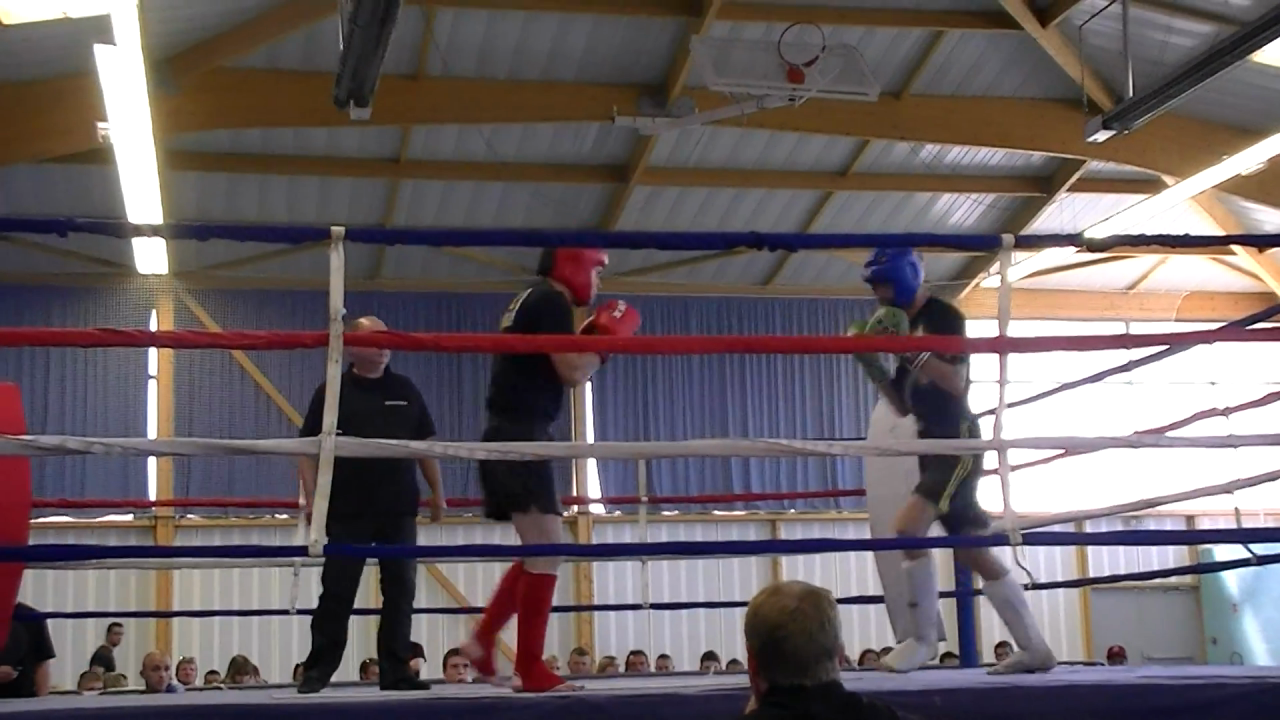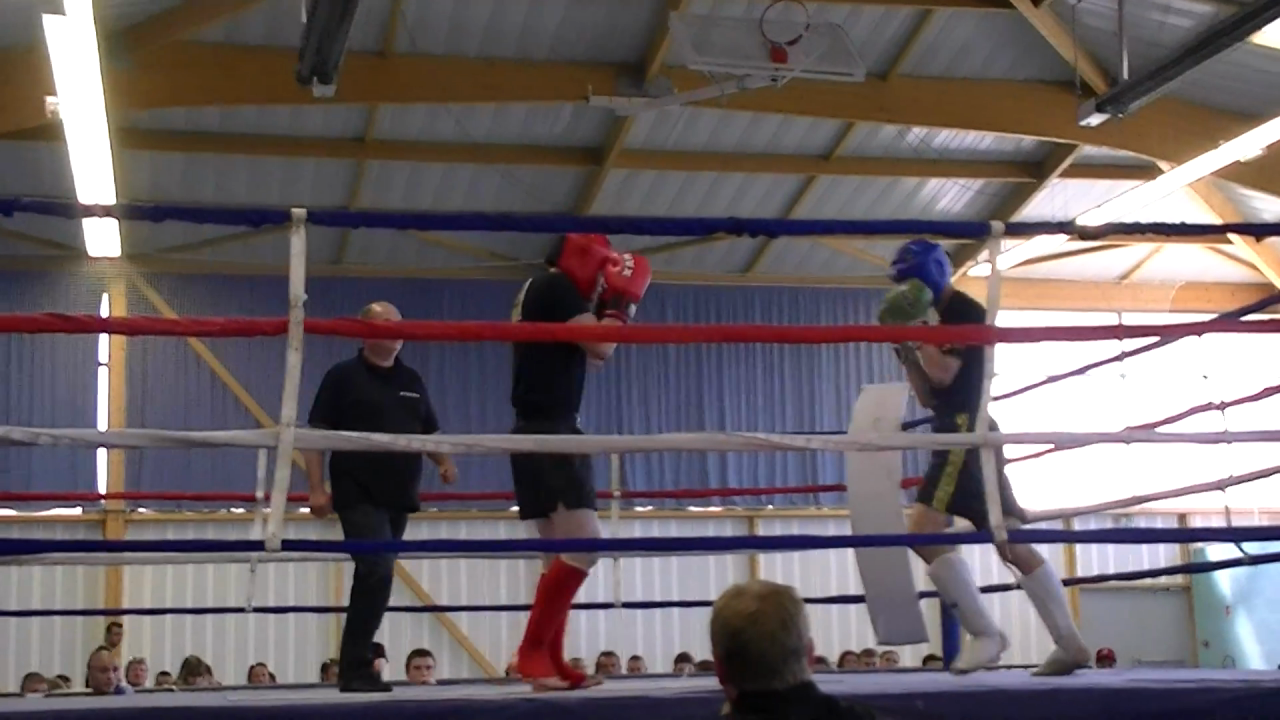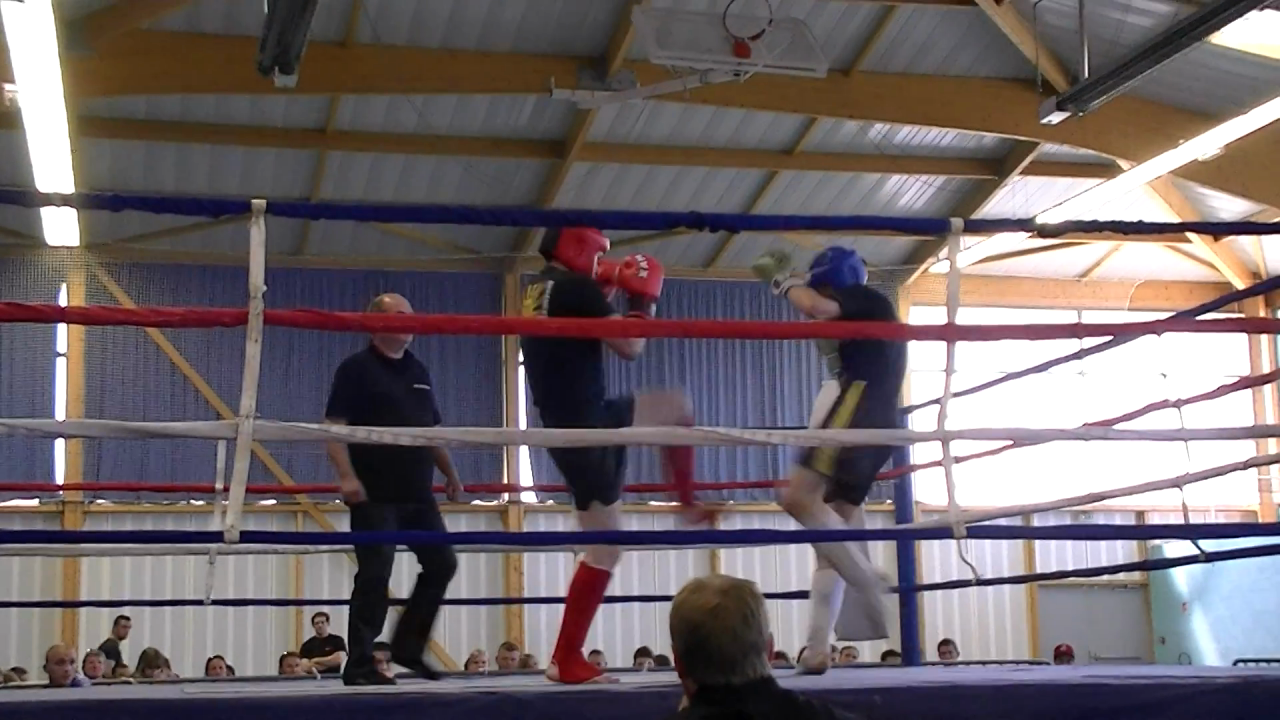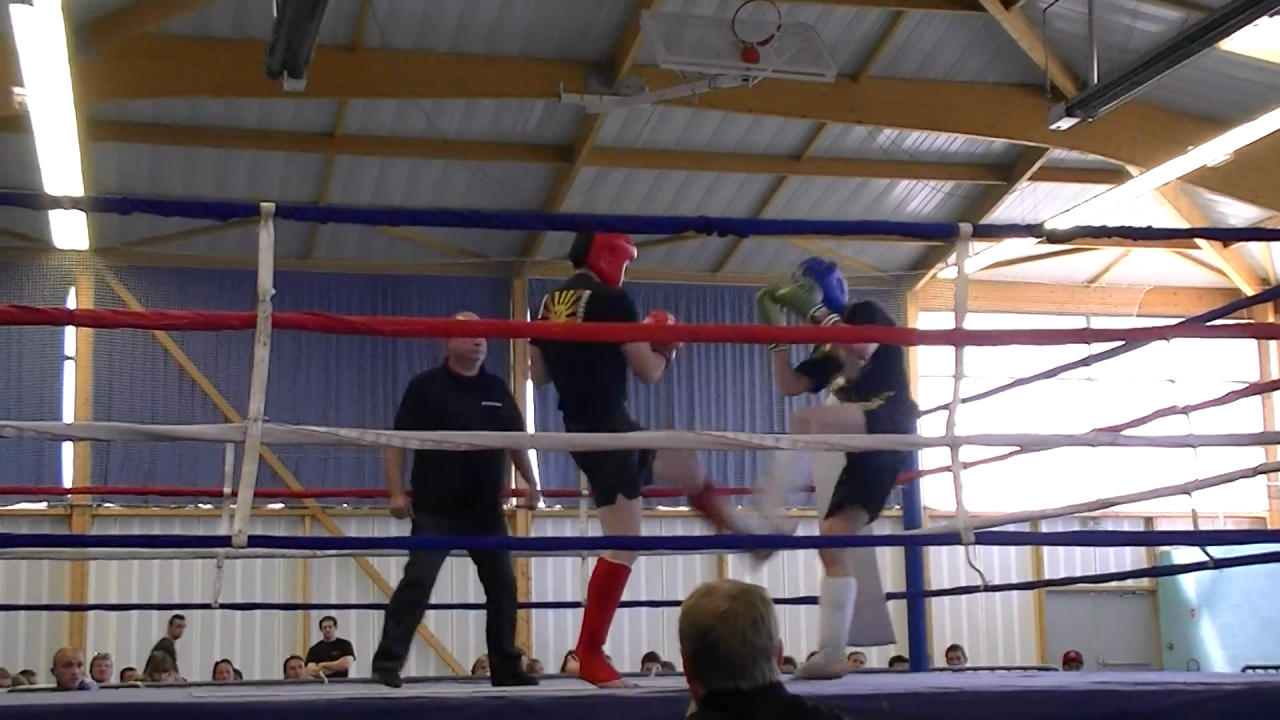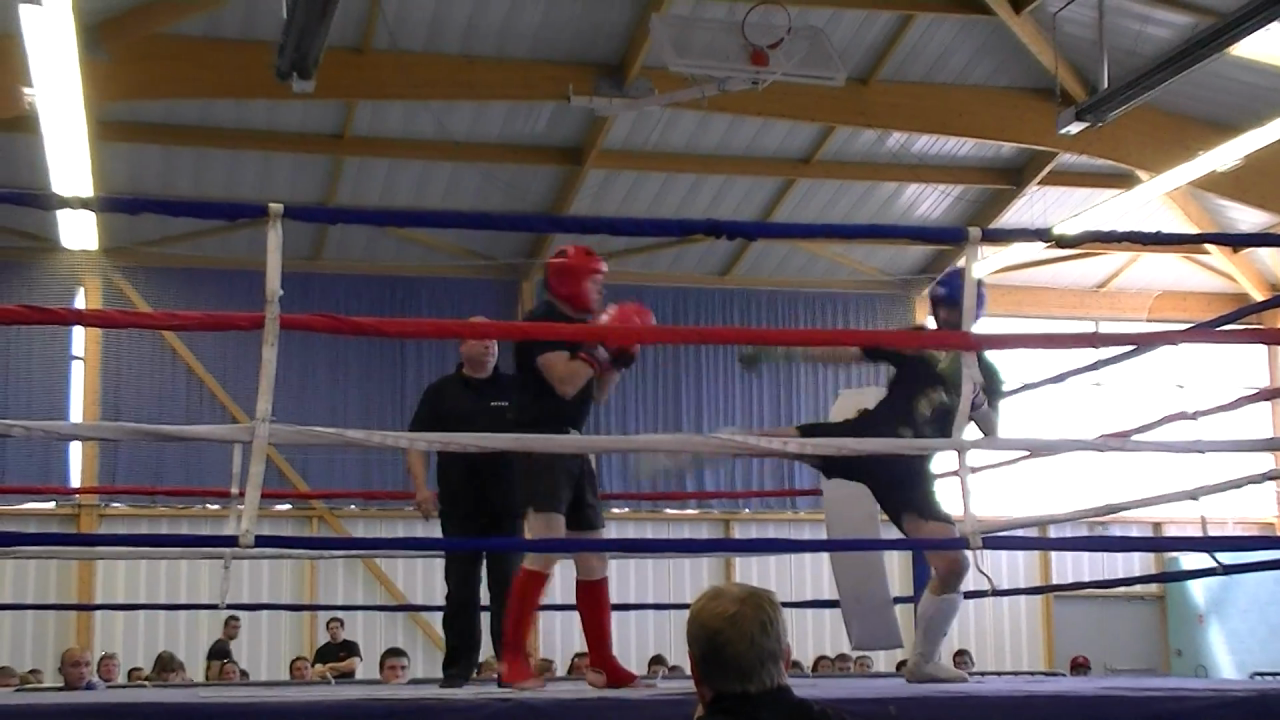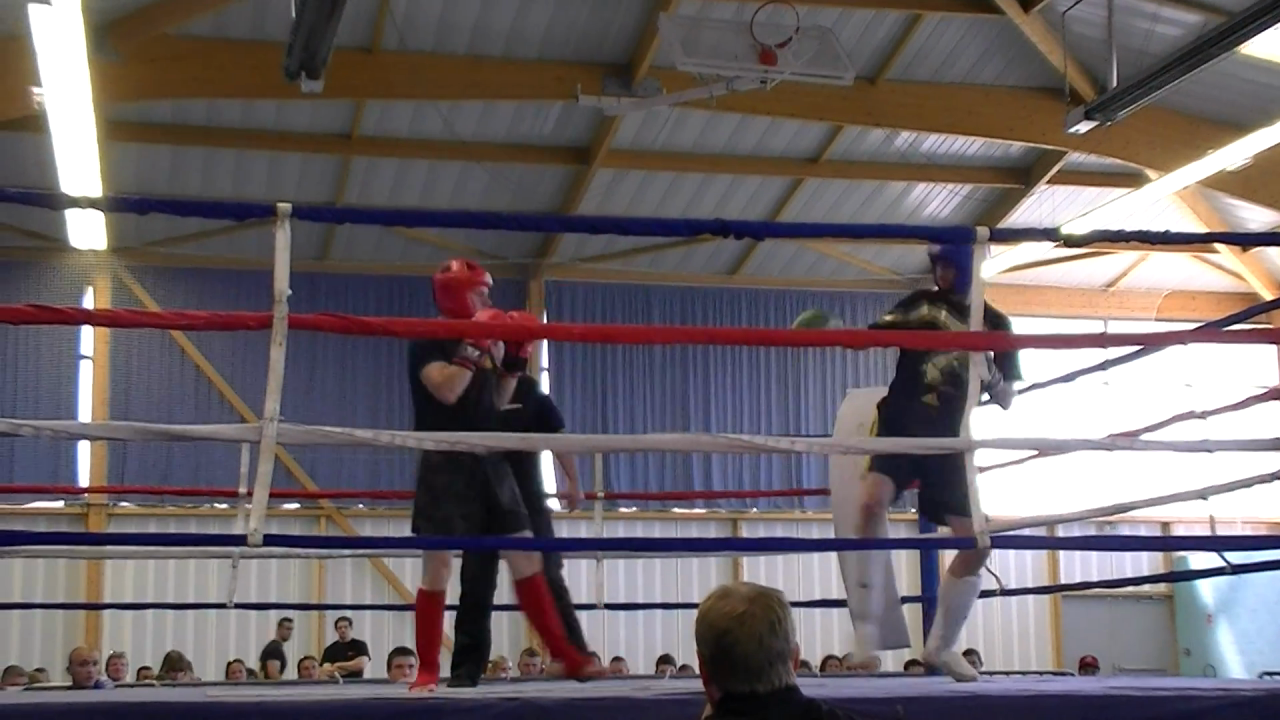
dt=0.4s
person 1, frame 1
left shoulder: (537, 304)
right shoulder: (551, 300)
right elbow: (570, 371)
left wrist: (590, 339)
right wrist: (609, 341)
left hip: (519, 438)
right hip: (519, 437)
left knee: (540, 552)
right knee: (544, 551)
left ankle: (483, 639)
right ankle: (530, 669)
person 1, frame 2
left shoulder: (547, 294)
right shoulder: (554, 286)
left elbow: (584, 355)
right elbow: (601, 348)
left wrist: (610, 306)
right wrist: (623, 300)
left hip: (548, 434)
right hip: (547, 434)
left knee: (563, 552)
right knee: (582, 543)
left ankle: (545, 663)
right ankle: (534, 651)
person 1, frame 3
left shoulder: (538, 292)
right shoulder: (573, 291)
right elbow: (628, 346)
left wrist: (610, 289)
right wrist: (644, 300)
left hip: (592, 418)
right hip: (580, 428)
left knee: (677, 408)
right knee: (603, 548)
left ankle: (689, 504)
right ankle: (567, 659)
person 1, frame 4
left shoulder: (550, 301)
right shoulder: (611, 302)
left elbow: (537, 372)
right elbow: (650, 371)
right wrist: (666, 342)
left hip: (594, 425)
right hip: (604, 427)
left knee: (685, 465)
right knee: (623, 544)
left ankle: (733, 533)
right ankle: (590, 658)
person 1, frame 5
left shoulder: (584, 326)
right shoulder: (540, 322)
left elbow: (598, 392)
right elbow: (567, 383)
left wrist: (623, 349)
right wrist: (602, 341)
left hip: (574, 449)
right hip: (542, 448)
left knee: (592, 561)
right knee: (543, 551)
left ankle: (602, 664)
right ankle: (514, 659)
person 1, frame 6
left shoulder: (489, 334)
right shoulder: (427, 340)
right elbow: (446, 390)
right wrist: (476, 346)
left hip: (488, 462)
right hip: (446, 464)
left knee: (527, 561)
right knee: (437, 572)
left ankle: (565, 653)
right ankle: (428, 669)
person 2, frame 1
left shoulder: (941, 317)
right shoulder: (910, 326)
left elbow: (957, 385)
right elbow: (901, 406)
left wrist: (913, 349)
right wrist: (871, 365)
left hip: (955, 441)
left knee: (908, 528)
right knee: (979, 556)
left ankle: (921, 642)
right ankle: (1034, 649)
person 2, frame 2
left shoulder: (963, 310)
right shoulder: (945, 321)
left elbow: (943, 375)
right elbow: (926, 392)
left wrist: (913, 326)
right wrist: (906, 344)
left hip: (963, 433)
right hip: (967, 436)
left knee: (923, 532)
right knee: (1015, 546)
left ankle: (985, 633)
right ankle: (1070, 646)
person 2, frame 3
left shoulder: (870, 299)
left elbow: (821, 311)
right elbow: (840, 370)
left wrist: (781, 278)
left hip: (861, 406)
right hip: (878, 425)
left knee: (798, 497)
right knee: (830, 530)
left ankle: (867, 581)
right ankle: (818, 647)
person 2, frame 4
left shoulder: (867, 315)
right shoulder: (828, 352)
left elbow: (861, 347)
right elbow: (787, 386)
left wrist: (814, 311)
right wrist: (774, 328)
left hip: (888, 417)
right hip: (865, 438)
left knee: (807, 421)
right knee: (832, 541)
right ankle: (829, 653)
person 2, frame 5
left shoulder: (986, 373)
left elbow: (992, 432)
right elbow: (846, 353)
left wrist: (972, 394)
right wrist: (781, 352)
left hip: (908, 465)
right hip: (865, 436)
left knee: (952, 565)
right knee: (769, 439)
left ankle: (924, 660)
person 2, frame 6
left shoulder: (995, 324)
right shoulder: (918, 304)
left elbow: (1006, 399)
left wrist: (982, 368)
left hip: (946, 437)
right hip: (897, 423)
left knee: (973, 543)
right knee: (870, 504)
left ankle: (940, 647)
right ankle: (867, 625)
person 3, frame 1
left shoulder: (405, 389)
right shoulder: (333, 392)
left elbow: (425, 443)
left wrist: (437, 491)
right wrist: (312, 497)
left hip: (399, 509)
right hip: (349, 511)
left knee: (400, 589)
right knee: (338, 590)
left ankle: (395, 670)
right ankle: (317, 672)
person 3, frame 2
left shoulder: (412, 380)
right shoulder: (343, 376)
left elbow: (430, 433)
right elbow: (316, 435)
left wrist: (445, 461)
right wrist: (317, 487)
left hip: (399, 500)
right hip: (359, 498)
left knee: (371, 582)
right knee: (378, 575)
left ankle: (355, 672)
right ankle: (357, 669)
person 3, frame 3
left shoulder: (419, 371)
right shoulder: (356, 369)
right elbow: (333, 428)
left wrist: (449, 471)
right wrist: (347, 475)
left hip: (418, 492)
right hip: (374, 494)
left knee: (442, 564)
right knee: (375, 577)
left ankle: (407, 645)
right ankle: (360, 664)
person 3, frame 4
left shoulder: (498, 389)
right shoulder: (425, 386)
right elbow: (398, 441)
left wrist: (529, 483)
right wrist: (396, 491)
left hip: (486, 507)
right hip: (435, 506)
left knee: (502, 585)
right knee: (418, 580)
left ankle: (505, 666)
right ankle: (387, 661)
person 3, frame 5
left shoulder: (515, 390)
right shoulder: (440, 392)
right wrist: (421, 485)
left hip: (506, 507)
right hip: (460, 509)
left knee: (506, 587)
right knee: (460, 587)
right ankle: (459, 665)
person 3, frame 6
left shoulder: (527, 390)
left elbow: (556, 437)
left wrist: (573, 482)
left hip: (527, 505)
left knee: (549, 581)
right knee: (476, 590)
left ankle: (574, 655)
right ankle: (468, 665)
